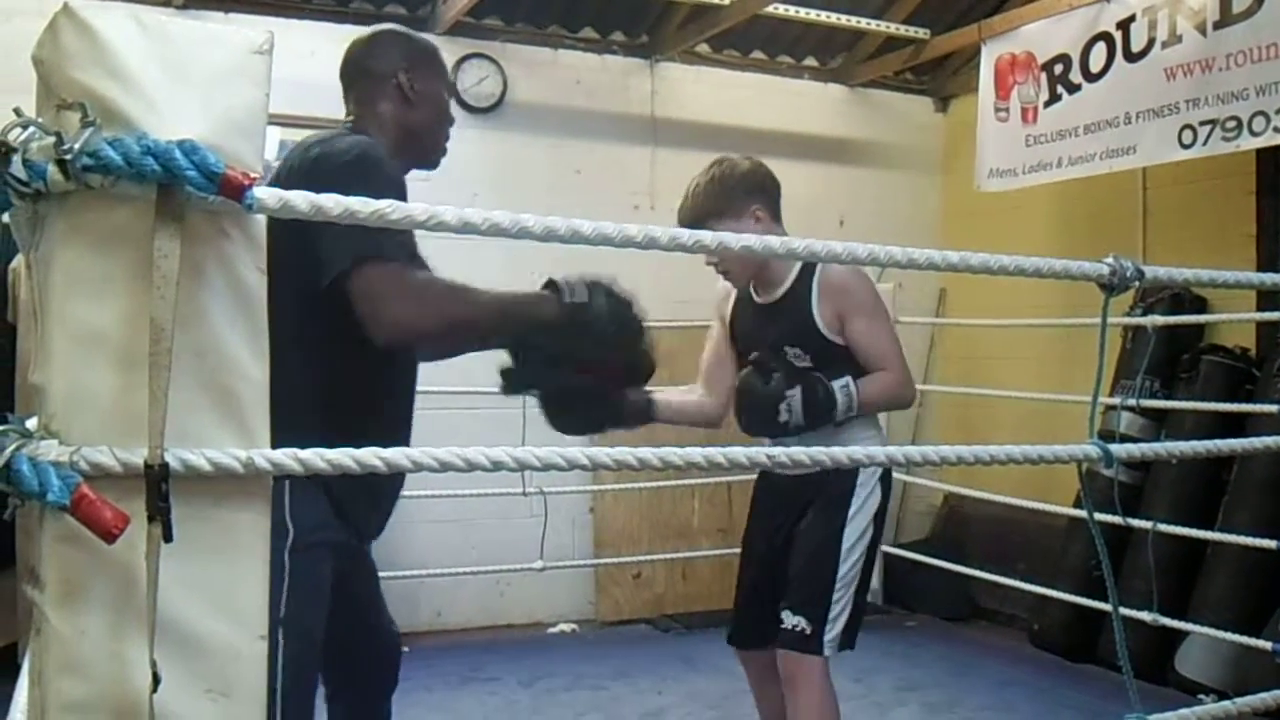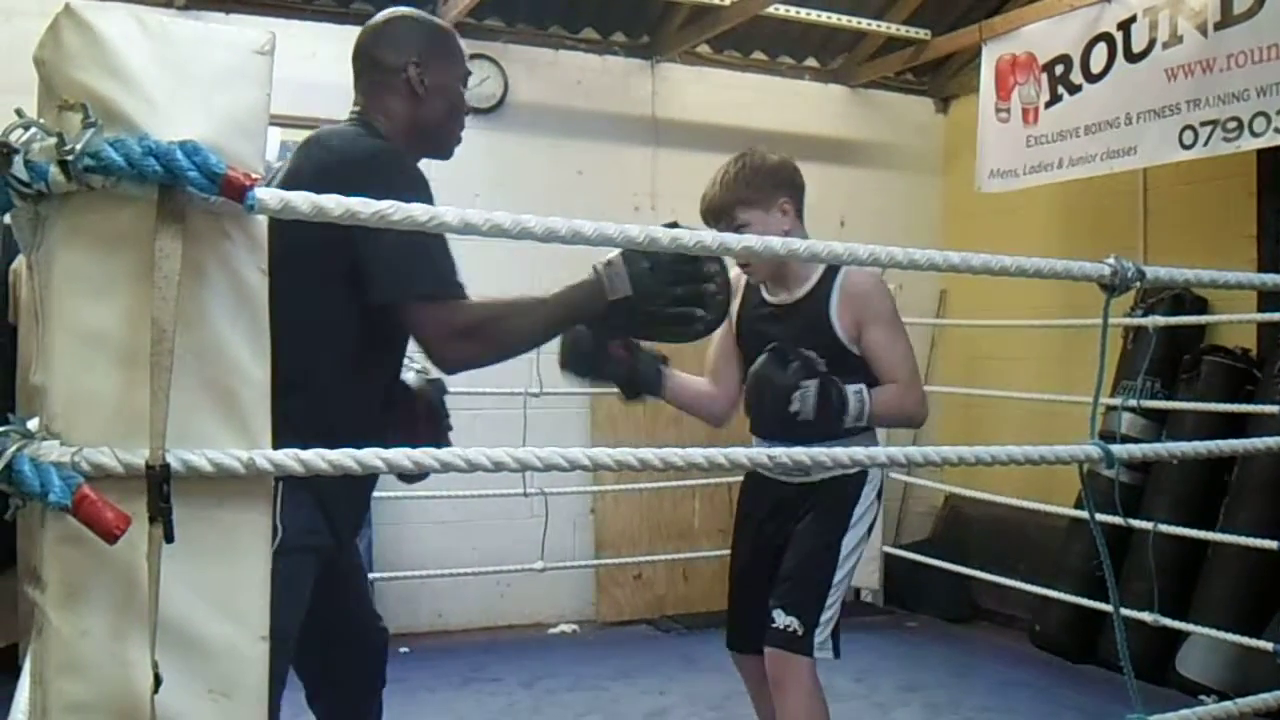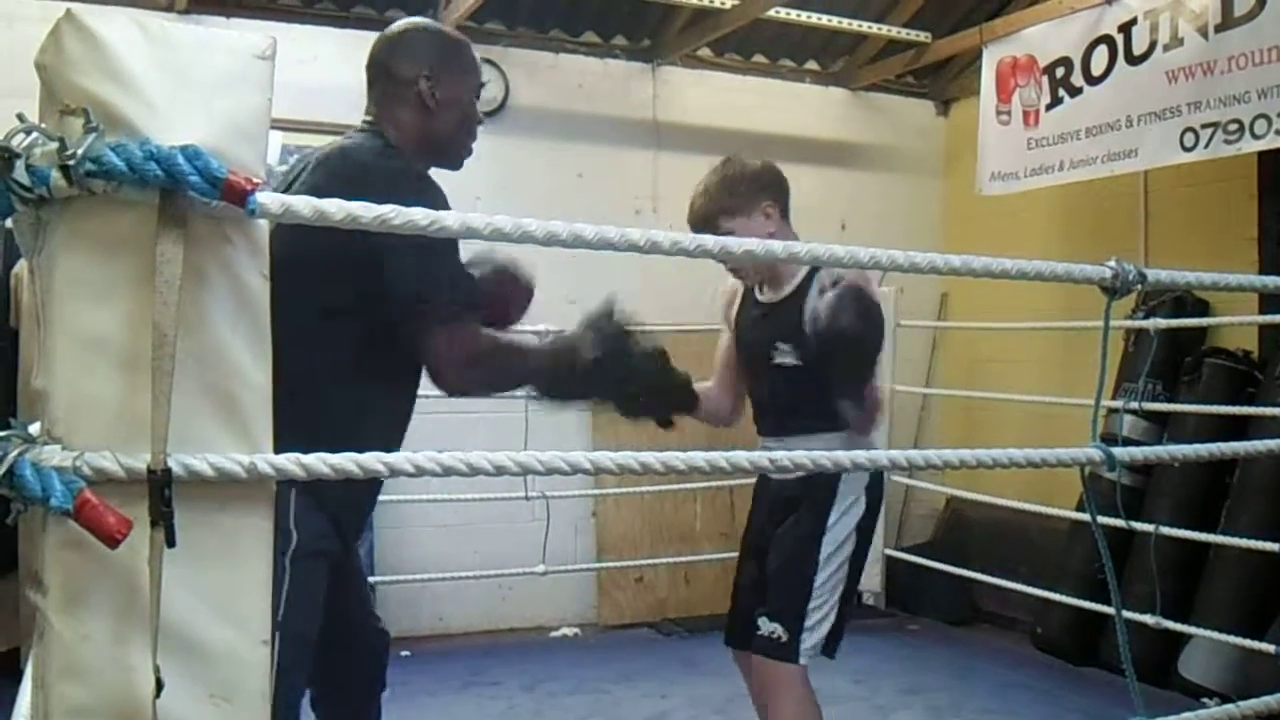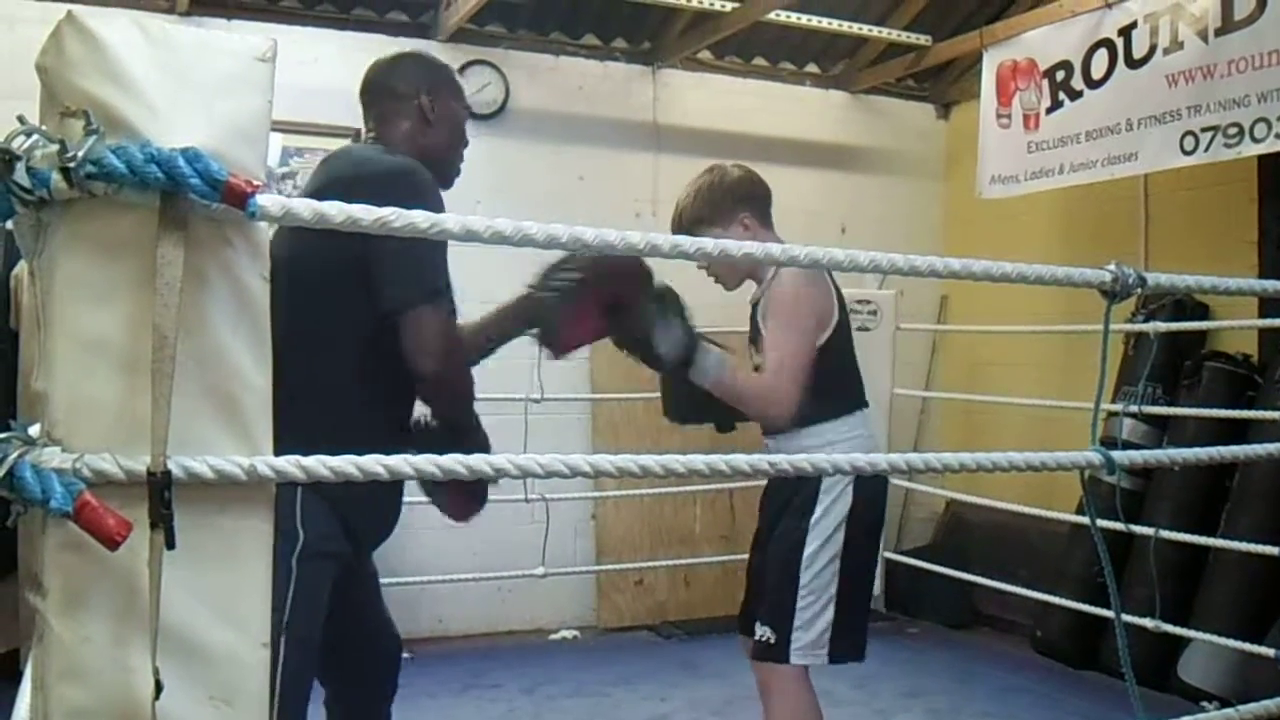
dt=0.2s
person 1, frame 1
left shoulder: (343, 170)
right shoulder: (353, 167)
left elbow: (403, 312)
right elbow: (397, 311)
left wrist: (521, 330)
right wrist: (551, 310)
left hip: (324, 484)
right hip: (293, 482)
left knee: (365, 661)
person 1, frame 2
left shoulder: (344, 162)
right shoulder: (375, 173)
right elbow: (451, 337)
left wrist: (390, 394)
right wrist: (601, 292)
left hip: (309, 477)
right hip: (275, 483)
left knee: (356, 656)
person 1, frame 3
left shoulder: (325, 172)
right shoulder: (395, 187)
right elbow: (460, 360)
left wrist: (472, 302)
right wrist: (580, 354)
left hip: (310, 482)
right hip: (287, 487)
left knee: (358, 658)
person 1, frame 4
left shoulder: (351, 183)
right shoulder: (394, 182)
left elbow: (410, 344)
right elbow: (431, 355)
left wrist: (526, 307)
right wrist: (463, 431)
left hip: (314, 485)
right hip: (291, 488)
left knee: (367, 663)
person 2, frame 1
left shoulder: (836, 281)
right shoulder: (735, 299)
left elbow: (899, 386)
right elbow: (712, 401)
left wrist: (826, 398)
right wrist: (626, 405)
left hip: (847, 477)
right hip: (783, 478)
left knee: (800, 652)
right knee: (756, 648)
person 2, frame 2
left shoulder: (856, 287)
right shoulder: (741, 290)
left elbow: (911, 404)
right elbow: (717, 403)
left wrist: (833, 402)
right wrist: (641, 369)
left hip: (839, 484)
right hip: (770, 483)
left knee: (787, 655)
right knee: (749, 648)
person 2, frame 3
left shoulder: (840, 288)
right shoulder: (740, 294)
left elbow: (858, 421)
right elbow: (726, 404)
left wrist: (847, 380)
left hip: (837, 482)
right hip: (781, 482)
left knee: (781, 657)
right knee: (752, 648)
person 2, frame 4
left shoulder: (796, 280)
right shoulder: (769, 291)
left elbow: (779, 400)
left wrist: (683, 349)
right wrist: (705, 401)
left hip: (834, 479)
right hip: (805, 478)
left knee: (778, 658)
right knee: (769, 649)
